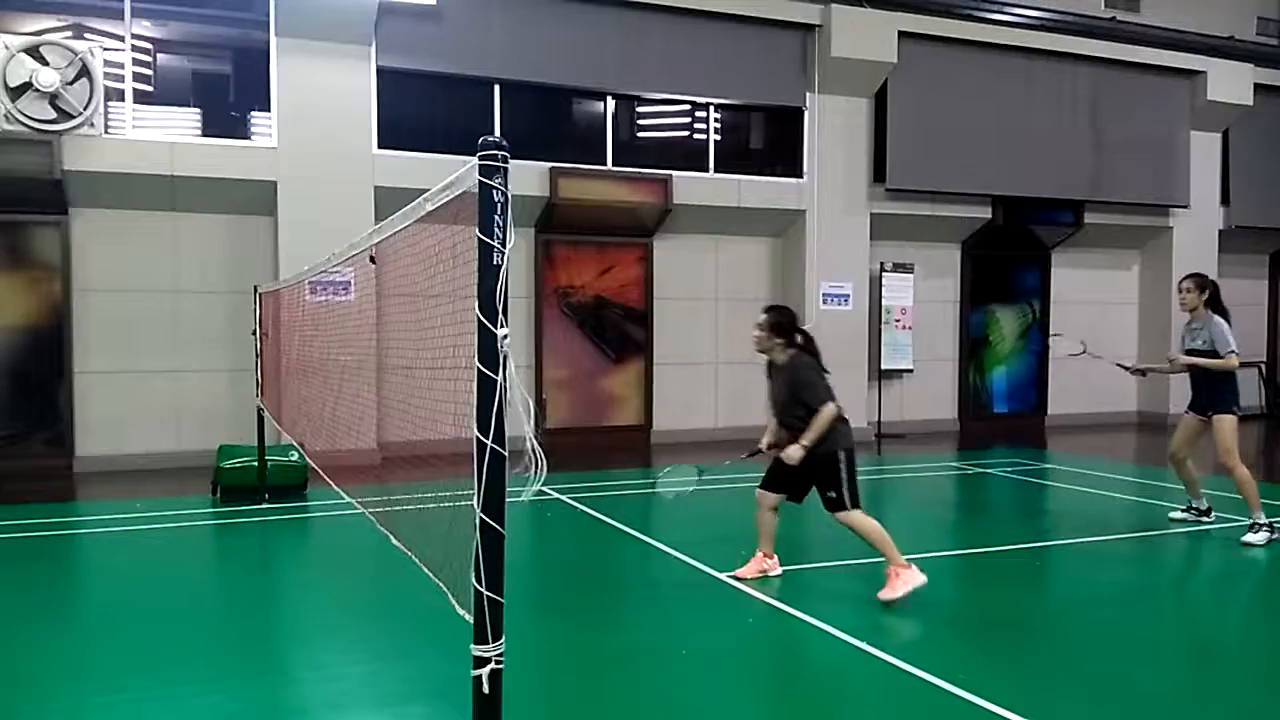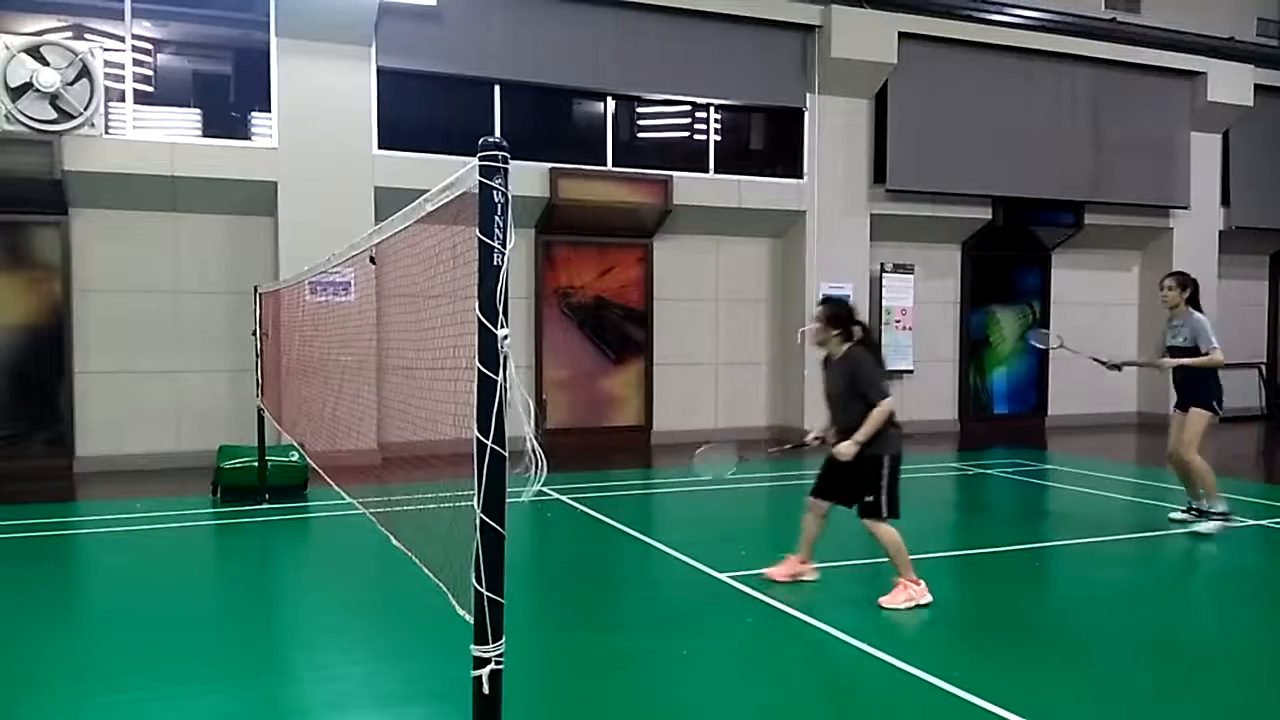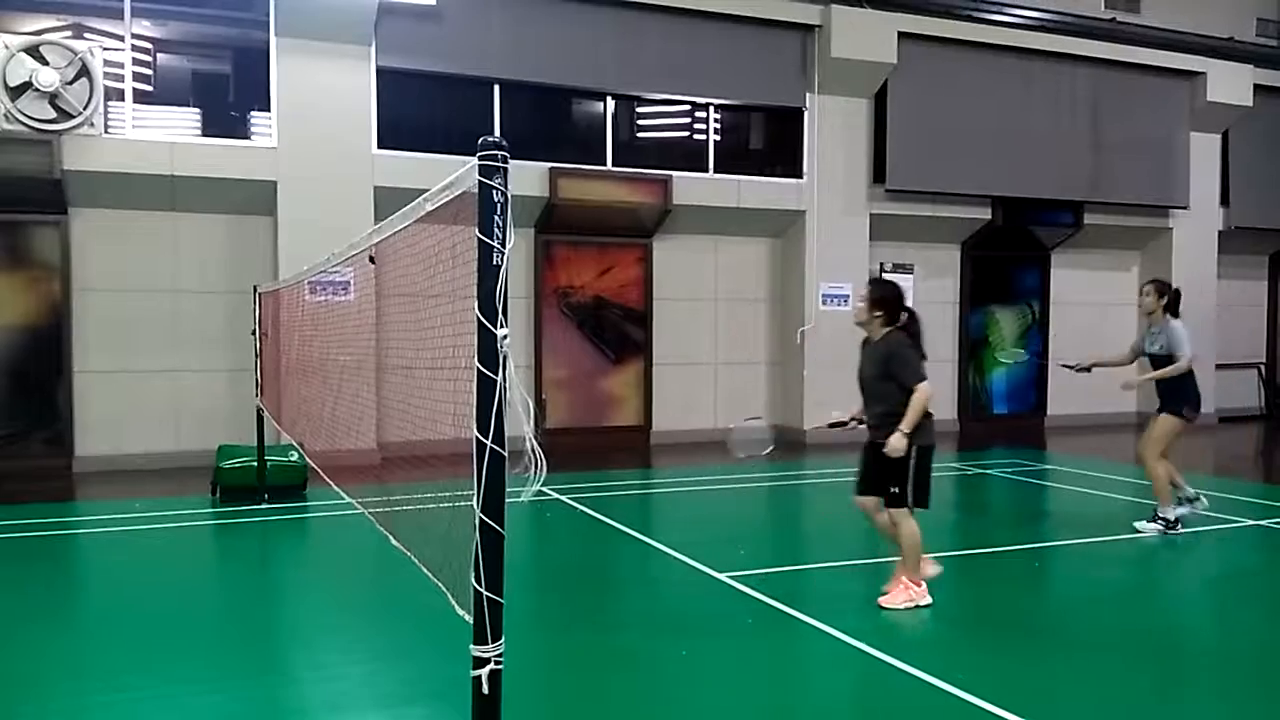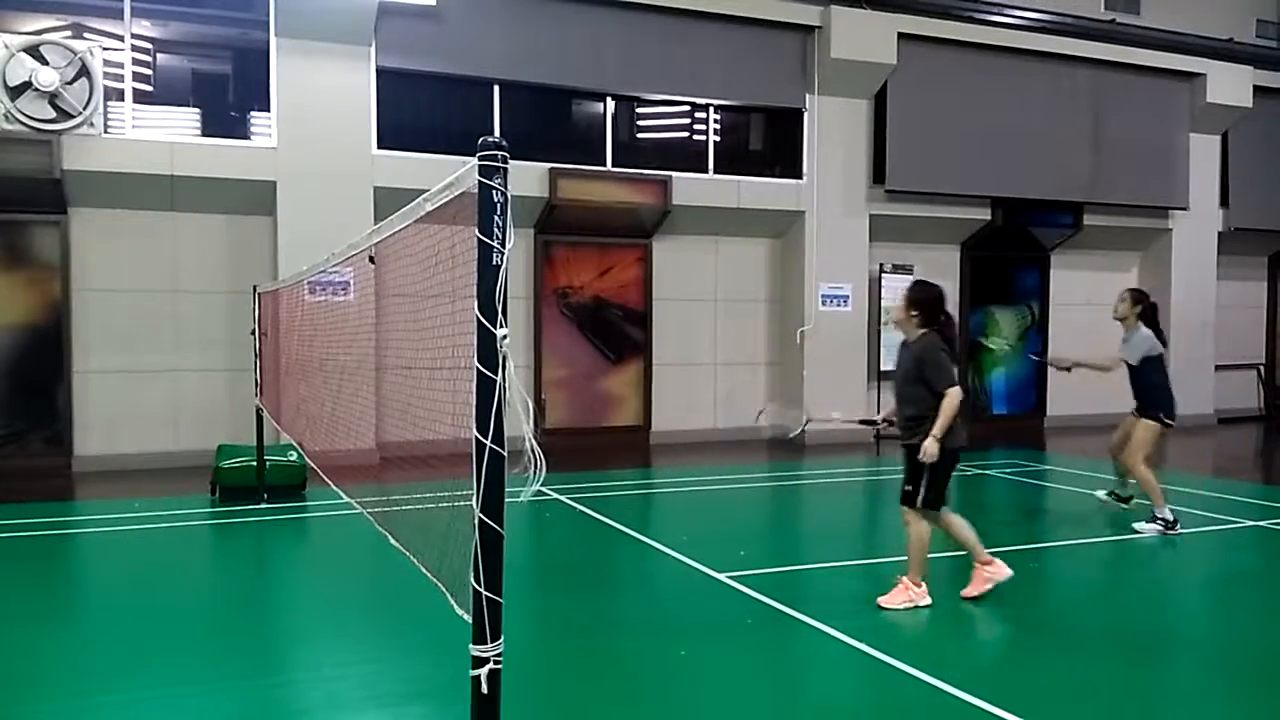
dt=0.2s
person 1, frame 1
left shoulder: (800, 367)
right shoulder: (774, 366)
left elbow: (828, 409)
left wrist: (801, 446)
right wrist: (771, 435)
left hip: (830, 448)
right hip: (798, 447)
left knee: (847, 514)
right knee: (765, 499)
left ankle: (903, 570)
right ankle: (765, 558)
person 1, frame 2
left shoulder: (859, 360)
right shoulder: (831, 361)
left elbow: (885, 405)
left wrist: (855, 441)
right wrist: (826, 431)
left hip: (877, 451)
right hip: (846, 449)
left knee: (875, 522)
right knee: (816, 505)
left ankle: (913, 585)
right ankle: (801, 563)
person 1, frame 3
left shoulder: (897, 345)
right shoulder: (869, 344)
left elbow: (922, 390)
left wrist: (902, 433)
right wrist: (864, 413)
left hip: (909, 442)
right hip: (881, 439)
left knee: (899, 512)
right knee: (869, 503)
left ankle: (914, 585)
right ankle: (916, 563)
person 1, frame 4
left shoulder: (929, 348)
right shoulder: (909, 345)
left elbow: (953, 394)
left wrist: (934, 437)
right wrist: (895, 412)
left hip: (935, 444)
right hip: (916, 441)
left knee: (913, 512)
right knee: (935, 512)
left ankle: (914, 586)
right ankle: (987, 565)
person 2, frame 1
left shoulder: (1217, 325)
right shoulder: (1188, 328)
left elbow: (1232, 363)
left wrist: (1192, 359)
right wrist: (1151, 368)
left hip: (1223, 400)
right hip: (1199, 400)
left knee: (1229, 461)
right knee: (1176, 454)
left ankle: (1261, 522)
right ankle: (1199, 507)
person 2, frame 2
left shoulder: (1197, 321)
right shoulder: (1171, 324)
left elbow: (1217, 359)
right elbow: (1163, 358)
left wrist: (1180, 362)
right wrist: (1125, 362)
left hip: (1205, 395)
right hip: (1184, 397)
left knee: (1187, 451)
right knee: (1174, 454)
left ankle: (1218, 509)
right ankle: (1200, 506)
person 2, frame 3
left shoulder: (1174, 328)
right shoulder: (1149, 330)
left elbow: (1183, 366)
right elbow: (1128, 358)
left wrist: (1143, 379)
right wrist: (1095, 363)
left hip: (1183, 402)
right hip: (1167, 402)
left knee: (1150, 454)
right knee: (1146, 453)
left ankle: (1167, 517)
right ankle: (1189, 496)
person 2, frame 4
left shoulder: (1142, 336)
right shoulder: (1131, 336)
left elbow: (1109, 365)
right elbow: (1112, 364)
left wrist: (1074, 362)
right wrist: (1075, 363)
left hip: (1158, 407)
right hip: (1145, 407)
left knee: (1134, 461)
right knee: (1116, 446)
left ankle: (1165, 519)
right ankle: (1122, 493)
